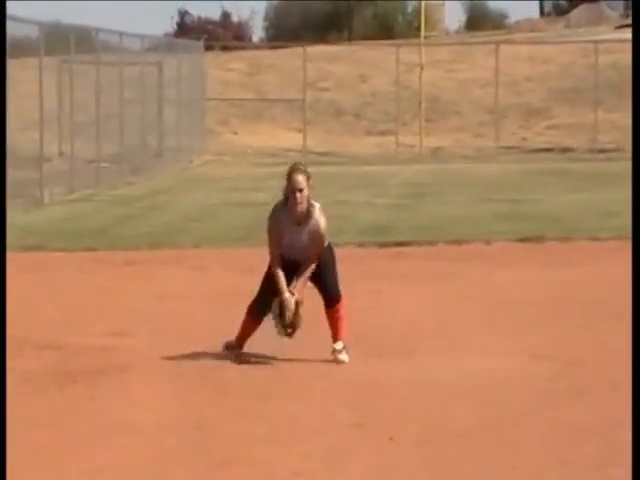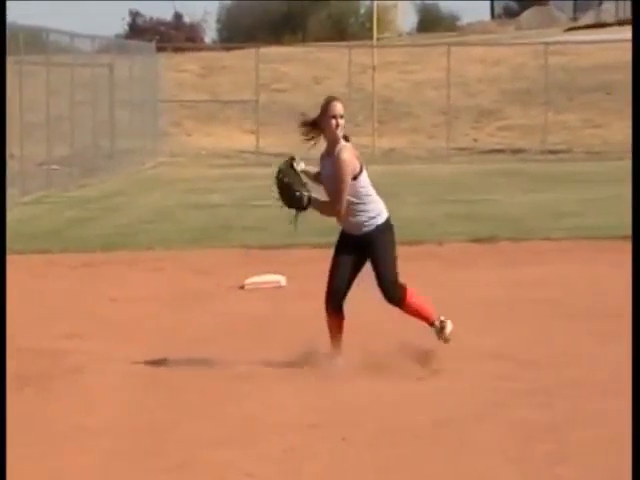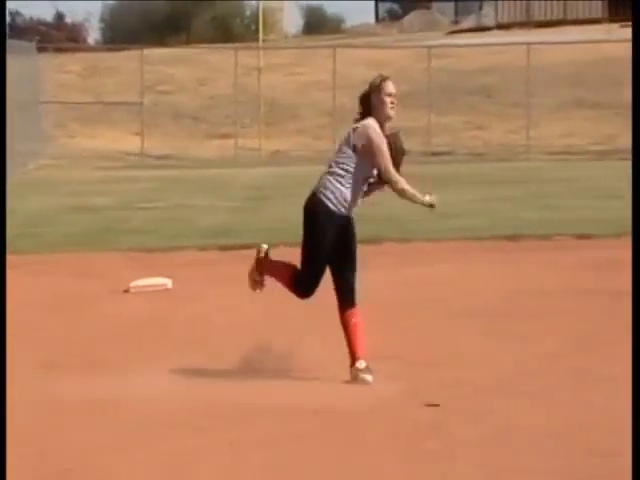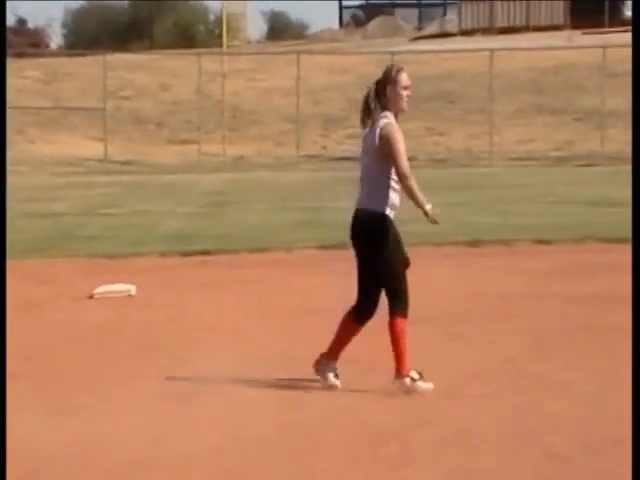
dt=0.5s
person 1, frame 1
left shoulder: (318, 221)
right shoulder: (277, 215)
left elbow: (312, 261)
right elbow: (276, 263)
left wrist: (297, 293)
right wrist: (284, 295)
left hip: (317, 255)
right hip: (287, 257)
left knee: (331, 292)
right knee: (262, 302)
left ankle: (338, 344)
right ankle: (237, 344)
person 1, frame 2
left shoulder: (344, 155)
right shoulder: (326, 154)
left elbow: (339, 209)
left wrist: (309, 200)
right wrist: (304, 171)
left hip: (377, 229)
right hip: (351, 234)
left knee: (391, 291)
right knee: (334, 296)
left ankle: (438, 322)
right ankle: (336, 352)
person 1, frame 3
left shoulder: (375, 134)
right shoulder: (370, 131)
right elbow: (393, 180)
left wrist: (380, 179)
right wrist: (423, 199)
left hip: (341, 216)
right hip: (324, 210)
left knee: (347, 295)
right knee: (305, 286)
left ankle: (358, 364)
right ankle: (265, 263)
person 1, frame 4
left shoulder: (376, 125)
right shoulder: (389, 128)
right elbow: (404, 175)
right wrist: (426, 207)
left hip: (366, 220)
right hip: (376, 221)
left knee: (367, 304)
right knee: (398, 298)
left ankle: (329, 359)
